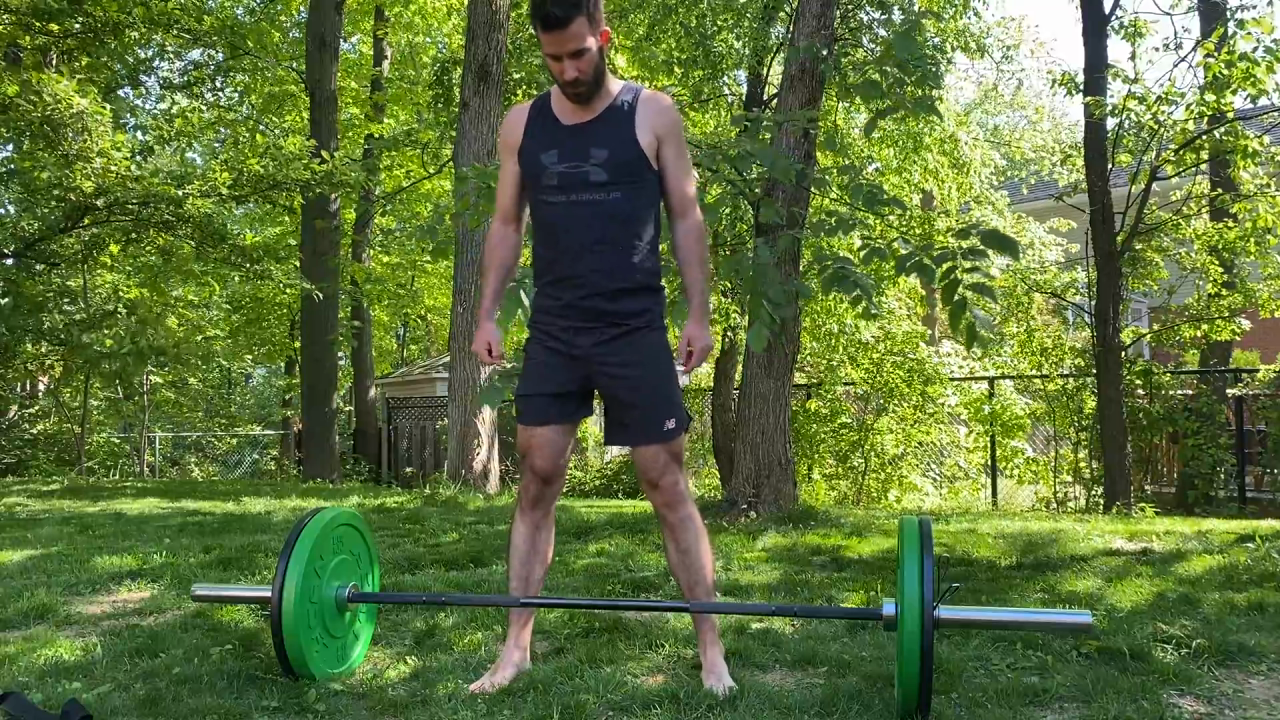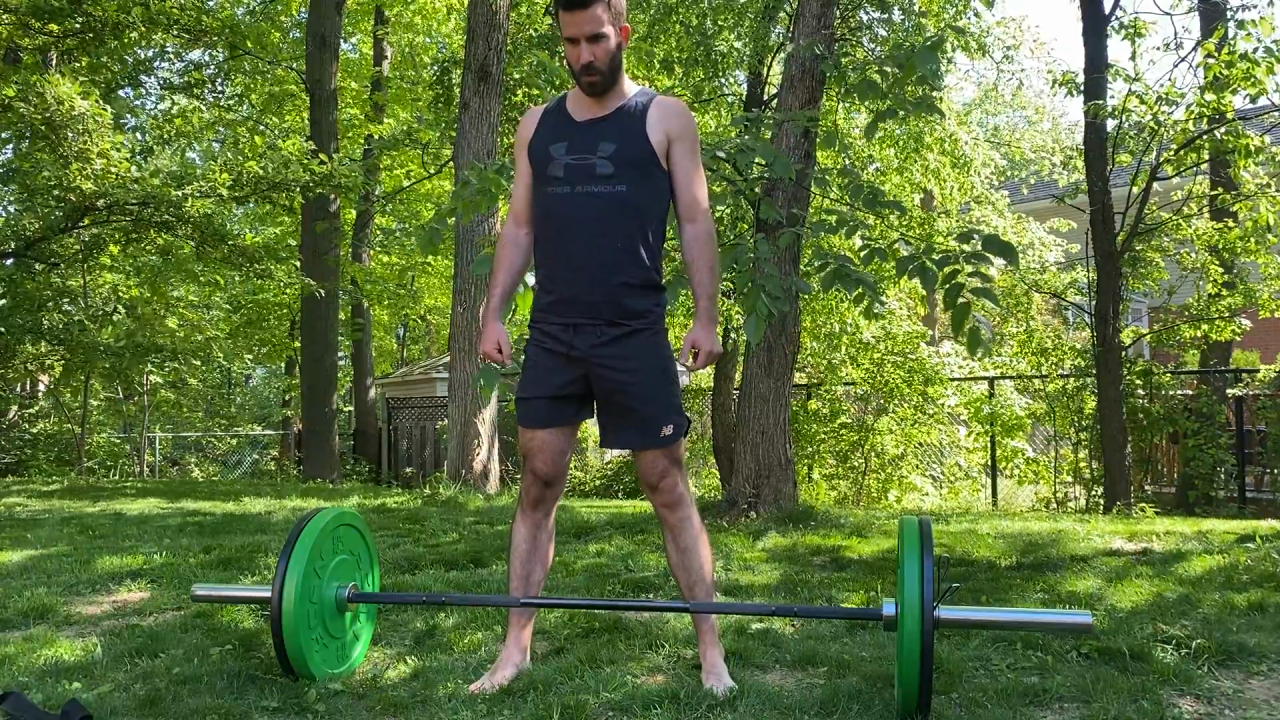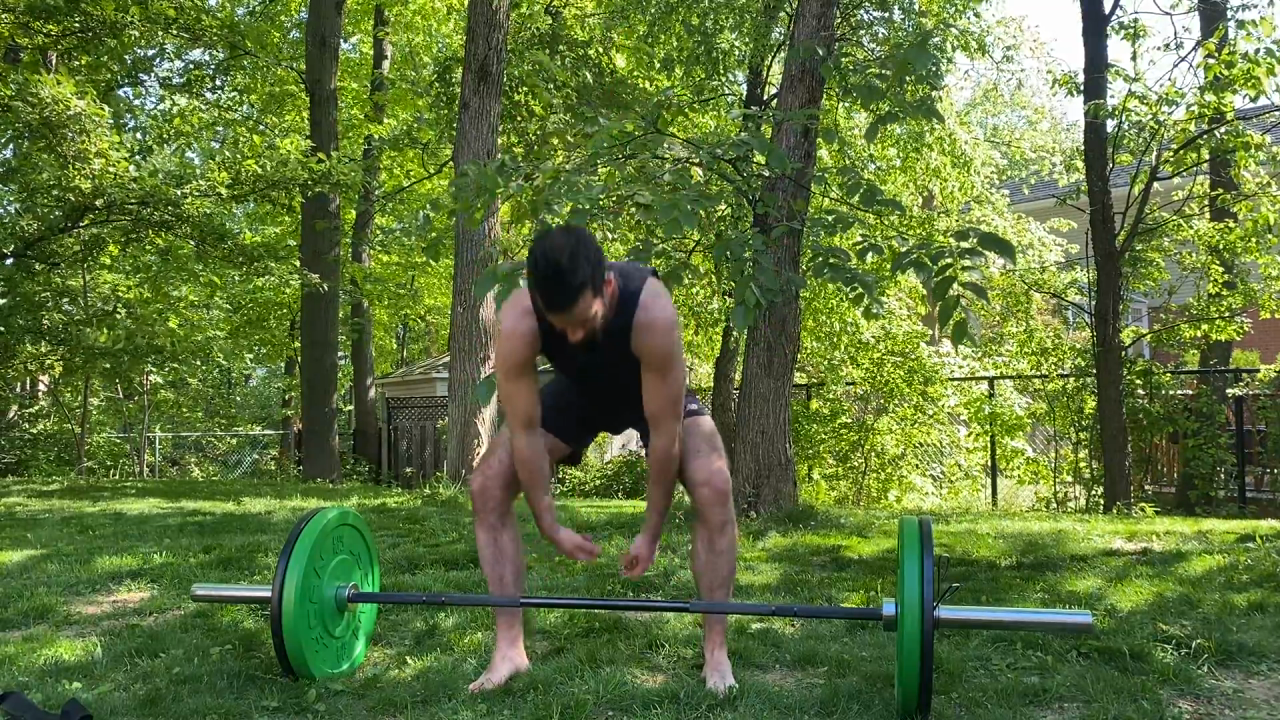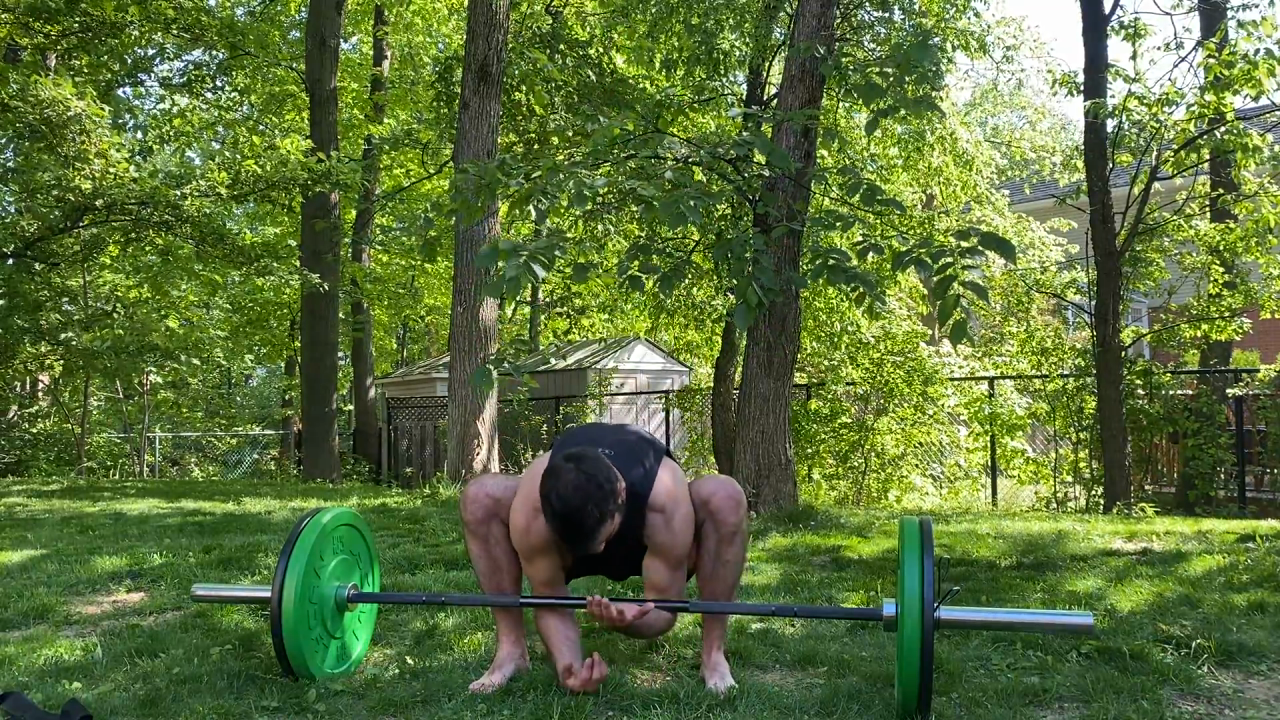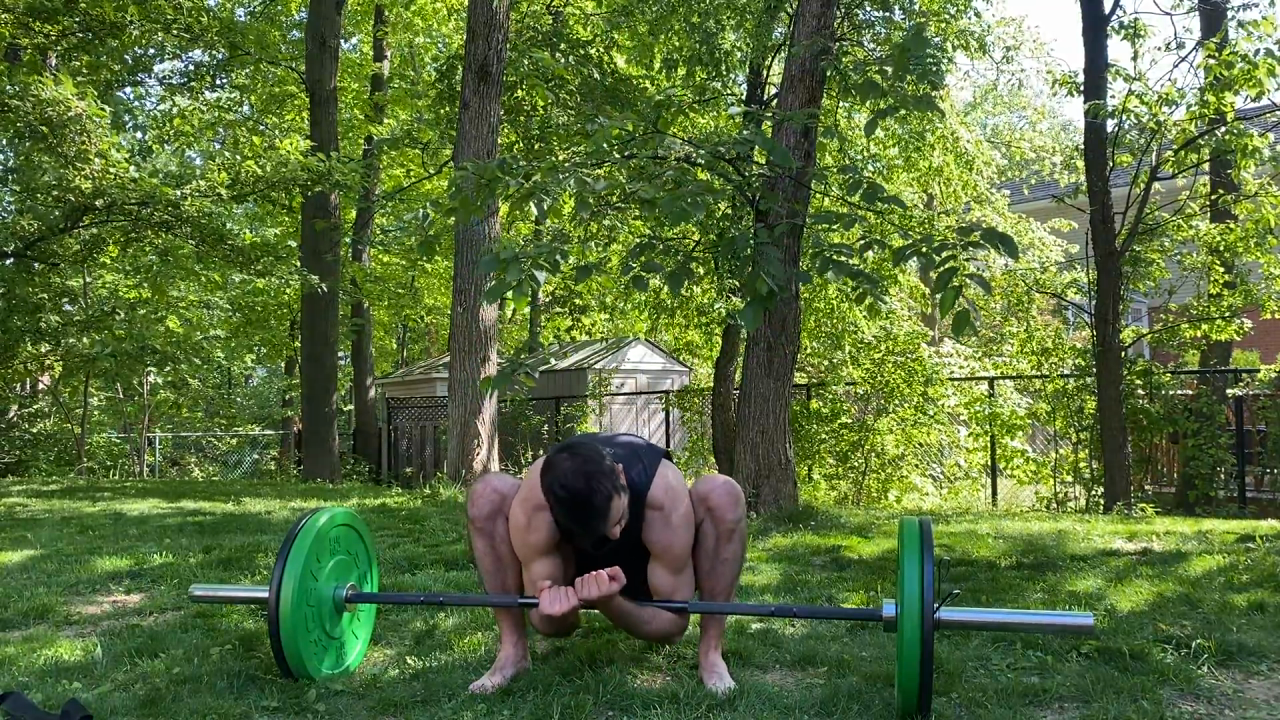
dt=1s
person 1, frame 1
left shoulder: (652, 112)
right shoulder: (522, 123)
left elbow: (685, 216)
right elbow: (506, 224)
left wrist: (698, 314)
right wrist: (486, 313)
left hip: (635, 331)
right hip: (551, 334)
left knee: (668, 487)
right knee: (536, 484)
left ankle: (710, 649)
right ankle: (516, 646)
person 1, frame 2
left shoulder: (665, 116)
right shoulder: (538, 123)
left elbow: (696, 221)
right elbow: (519, 226)
left wrist: (706, 318)
right wrist: (494, 313)
left hip: (634, 335)
right hip: (551, 335)
left knee: (668, 489)
right knee: (536, 488)
left ankle: (709, 648)
right ankle: (516, 645)
person 1, frame 3
left shoulder: (651, 312)
right shoulder: (518, 319)
left elbow: (665, 432)
right elbow: (523, 432)
left wrist: (649, 533)
right wrist: (551, 525)
left hip: (654, 401)
right hip: (573, 394)
left knee: (712, 485)
right knee: (486, 484)
left ankle: (716, 651)
right ankle: (509, 648)
person 1, frame 4
left shoulder: (666, 498)
right shoulder: (529, 508)
left elbow: (664, 606)
right elbow: (548, 594)
left wrist: (628, 619)
right wrist: (568, 664)
left hip: (652, 543)
right hip: (571, 537)
left knee: (725, 498)
right knee: (480, 497)
left ankle: (713, 653)
right ankle: (512, 649)
person 1, frame 5
left shoulder: (665, 495)
right shoulder: (533, 503)
left elbow: (674, 623)
right elbow: (540, 613)
left wrist: (612, 605)
right wrist: (556, 614)
left hip: (660, 564)
right hip: (578, 563)
left knee: (723, 496)
right knee: (487, 495)
left ankle: (710, 654)
right ankle: (512, 650)
